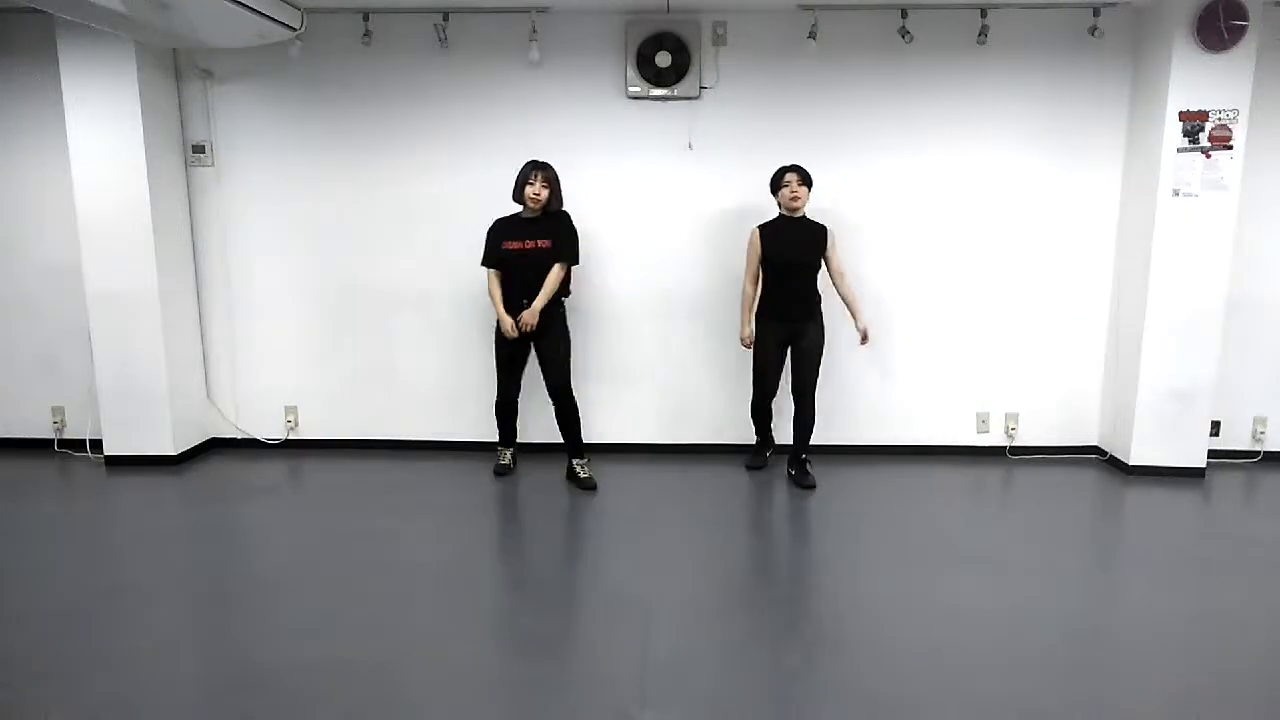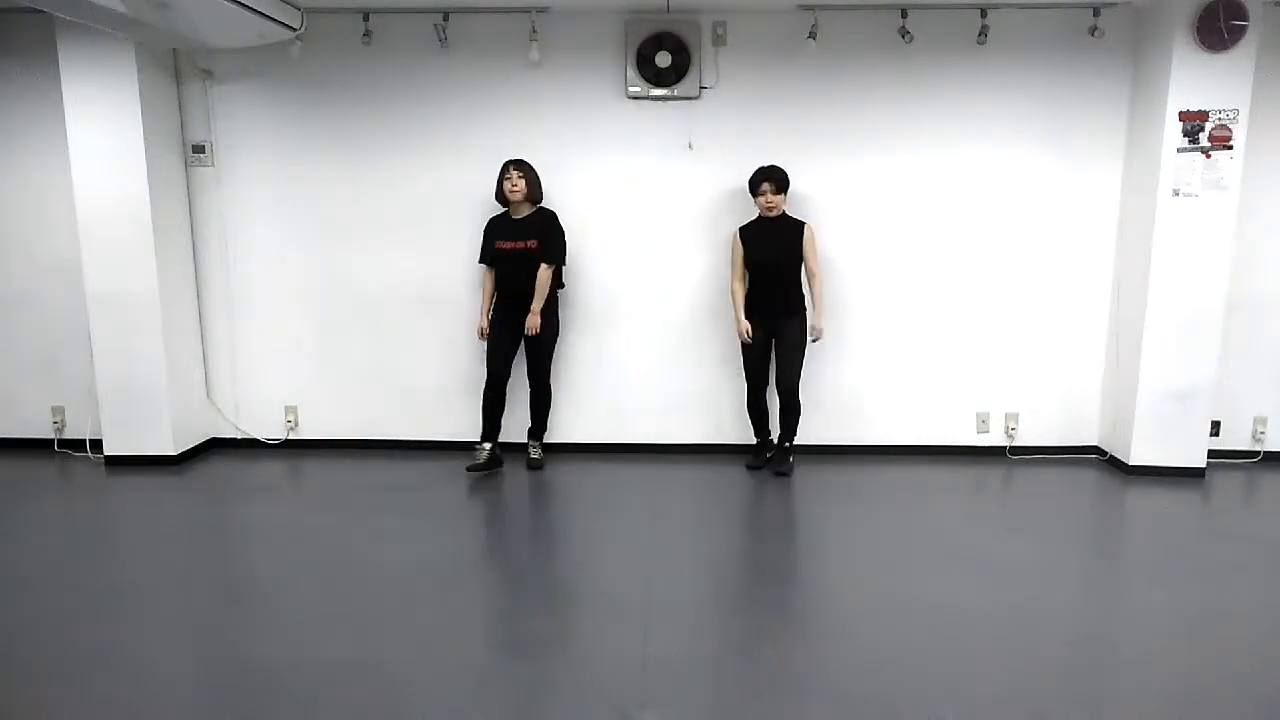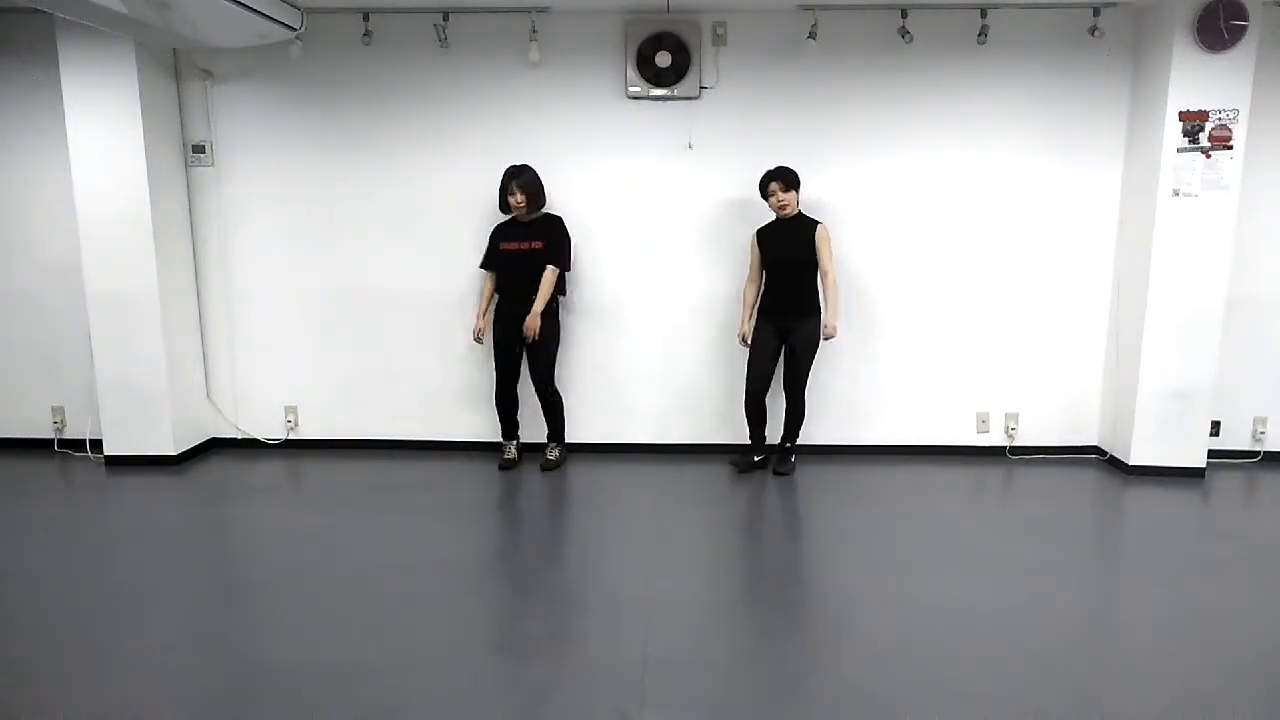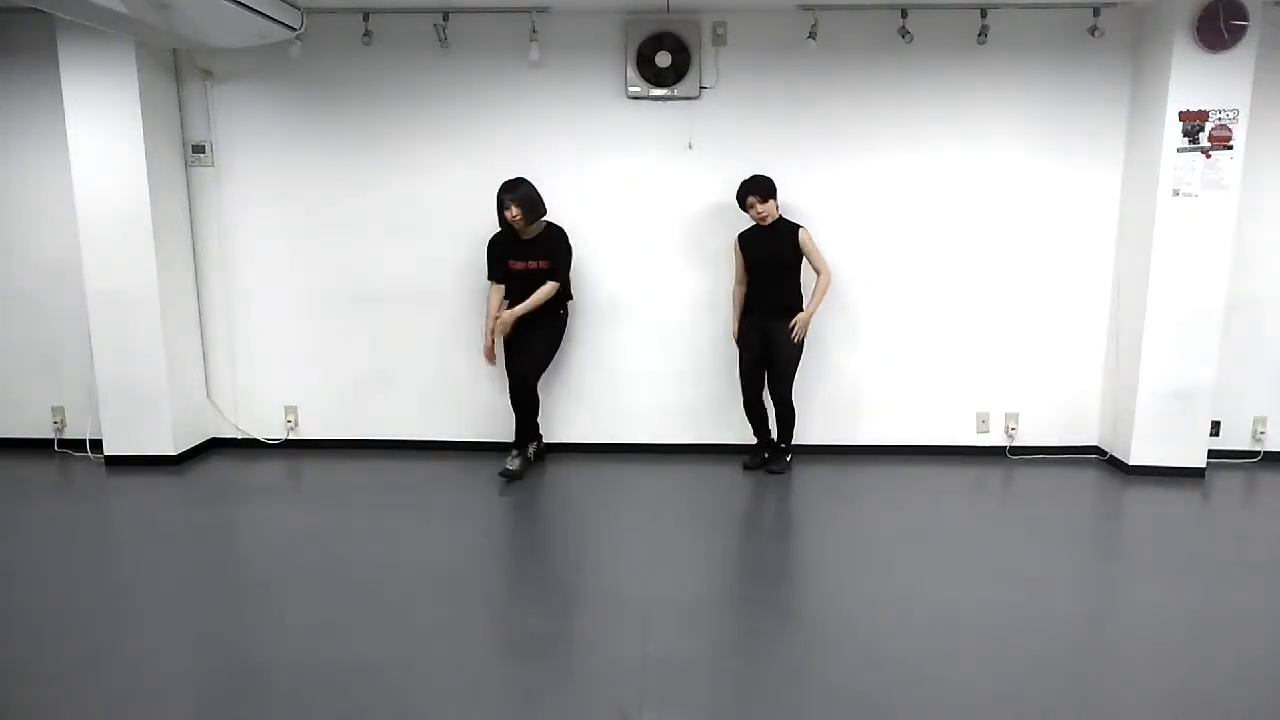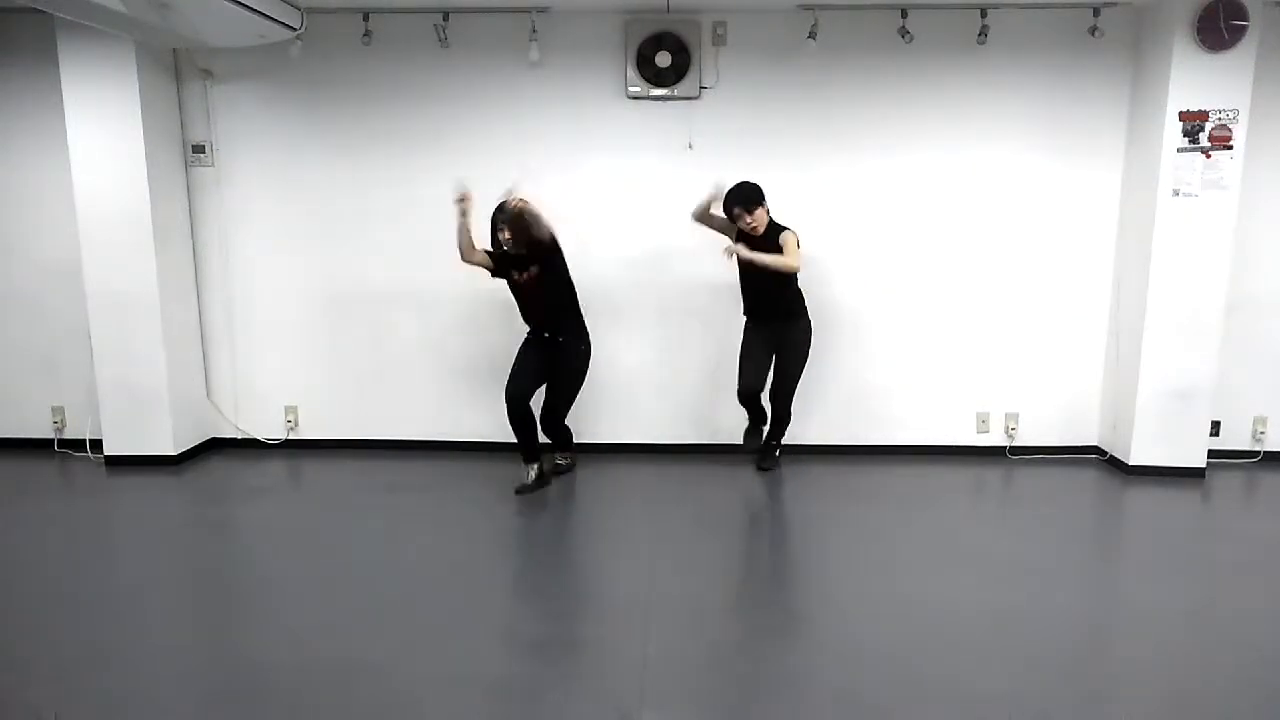
dt=1s
person 1, frame 1
left shoulder: (560, 222)
right shoulder: (502, 227)
left elbow: (560, 268)
right elbow: (493, 274)
left wrist: (536, 309)
right wrist: (501, 313)
left hip: (550, 316)
right hip: (511, 317)
left knee: (560, 389)
right knee: (507, 389)
left ankle: (577, 462)
right ankle: (506, 449)
person 1, frame 2
left shoulder: (546, 220)
right shoulder: (495, 226)
left elbow: (547, 268)
right elbow: (490, 271)
left wrist: (535, 312)
right wrist: (484, 314)
left hip: (540, 310)
right hip: (505, 309)
left knee: (539, 379)
right knee: (495, 377)
left ankle: (535, 442)
right ankle: (487, 446)
person 1, frame 3
left shoulder: (552, 226)
right shoulder: (500, 232)
left elbow: (552, 271)
right elbow: (491, 276)
left wrist: (536, 313)
right wrist: (481, 316)
left hip: (542, 313)
right hip: (506, 313)
left knee: (543, 381)
right knee: (504, 382)
left ankle: (556, 443)
right ankle: (511, 442)
person 1, frame 4
left shoulder: (555, 237)
right shoulder: (499, 243)
left elbow: (553, 285)
right elbow: (496, 288)
left wrist: (514, 313)
right wrist: (492, 331)
left hip: (550, 319)
right hip: (517, 320)
left knee: (525, 378)
right knee: (516, 384)
left ankle: (519, 451)
right ankle: (532, 441)
person 1, frame 5
left shoulder: (545, 249)
right shoulder: (509, 260)
left elbow: (542, 227)
right elbow: (469, 255)
left wrist: (523, 207)
right wrist: (463, 215)
left hip: (571, 343)
right hip: (537, 342)
left knee: (552, 417)
right knee: (515, 397)
left ankle: (565, 450)
right ankle: (533, 464)
person 2, frame 1
left shoulder: (822, 233)
right shoulder: (762, 233)
left elbow: (839, 278)
right elbow: (751, 282)
left wrist: (858, 318)
right wrist: (746, 322)
left hip: (809, 323)
right hip: (771, 322)
left knee: (805, 394)
right knee: (763, 391)
left ankle: (798, 462)
right ankle: (764, 443)
person 2, frame 2
left shoulder: (801, 230)
right shoulder: (743, 234)
left elbow: (813, 274)
right elbow: (738, 280)
left wrist: (818, 315)
right wrist: (741, 317)
left hip: (791, 318)
right hip: (756, 320)
left knee: (788, 386)
right knee: (756, 386)
left ankle: (785, 448)
right ankle: (763, 444)
person 2, frame 3
left shoulder: (816, 230)
right shoulder: (761, 235)
left elbow: (827, 273)
right elbow: (754, 280)
left wrist: (831, 314)
right wrist: (746, 320)
left hip: (804, 322)
right hip: (768, 319)
left knee: (794, 389)
right knee: (755, 385)
left ankle: (787, 450)
right ankle: (757, 452)
person 2, frame 4
left shoulder: (798, 234)
right shoulder: (743, 240)
left elbow: (824, 274)
left wrist: (807, 313)
right wrist: (736, 321)
left hip: (789, 322)
right hip: (754, 321)
left knee: (780, 391)
right knee: (750, 392)
left ankle: (783, 450)
right ankle: (763, 446)
person 2, frame 5
left shoulder: (784, 235)
right shoulder: (739, 233)
left elbow: (793, 264)
right elbow: (699, 216)
left wrist: (750, 255)
right wrist: (712, 198)
left hip: (792, 326)
right hip: (757, 326)
left knee: (781, 397)
right knee: (748, 389)
left ankle: (773, 444)
right ankle: (757, 426)
